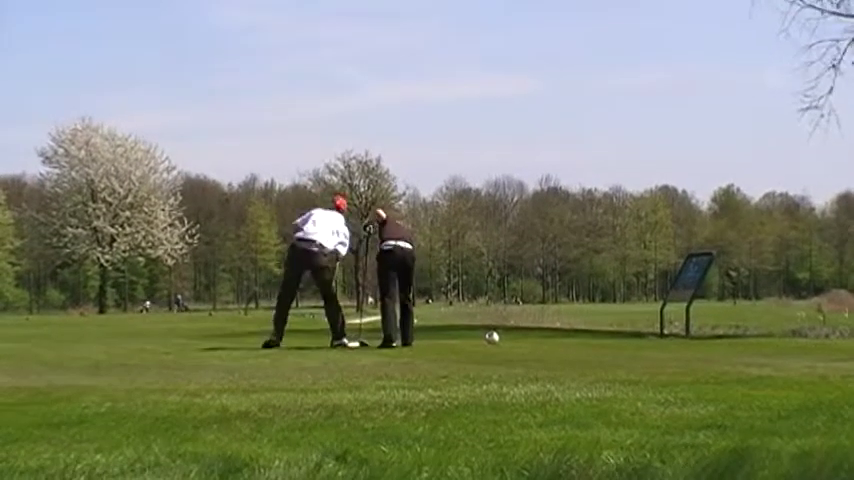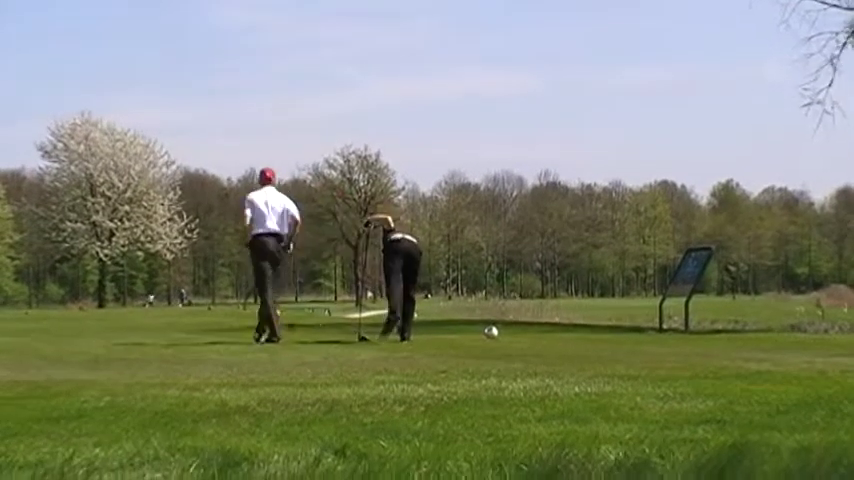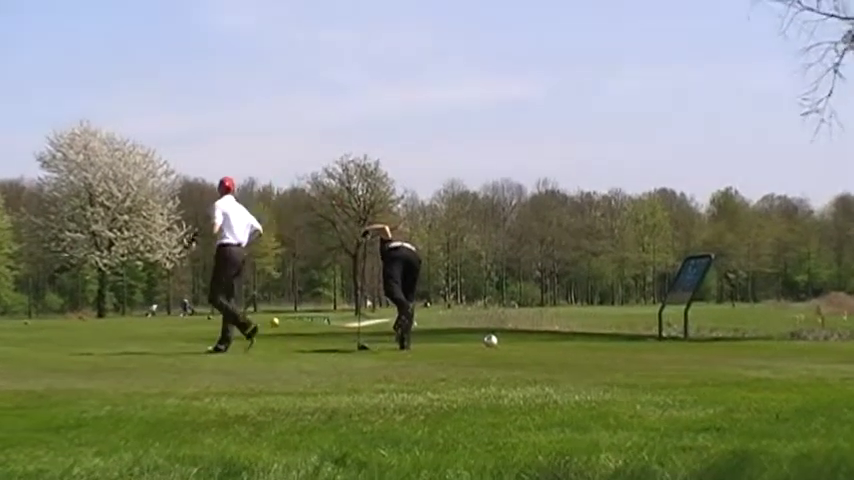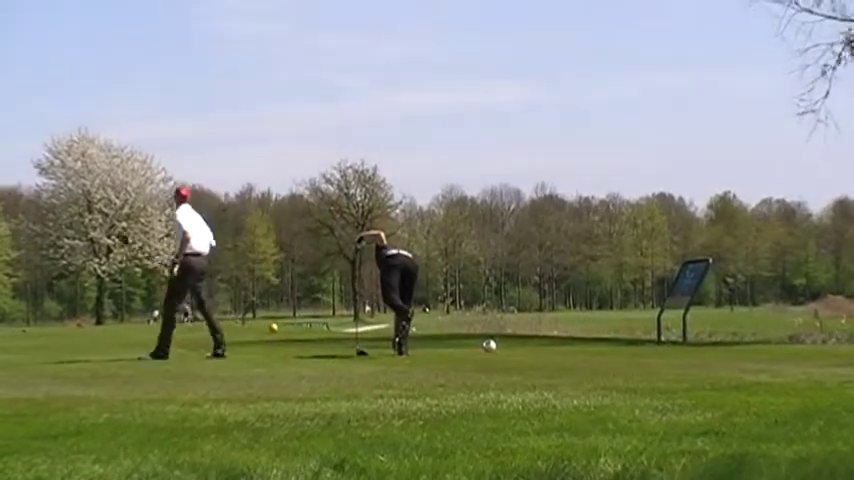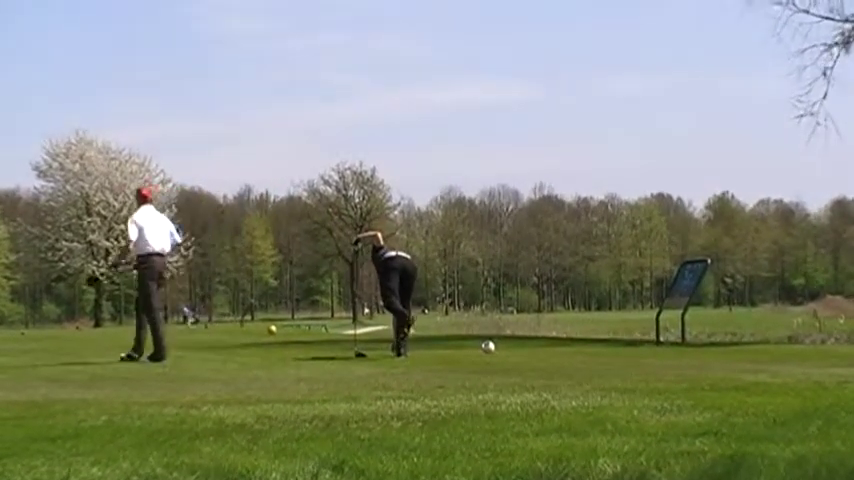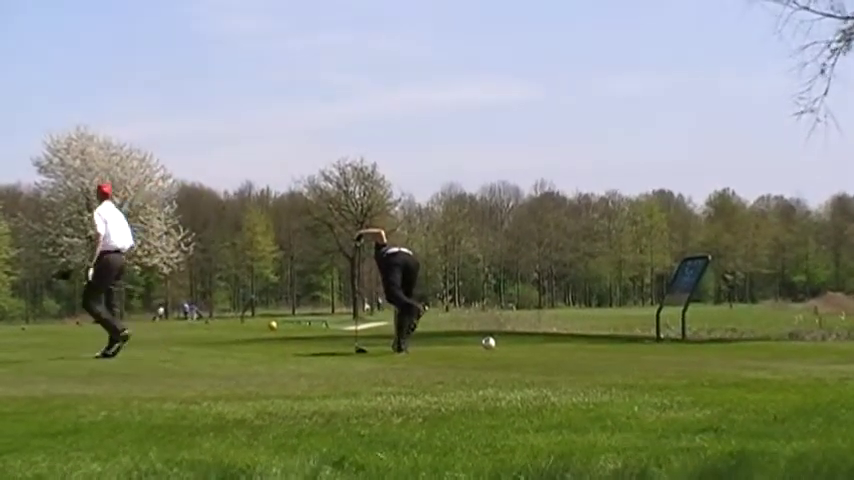
dt=0.5s
person 1, frame 1
left shoulder: (315, 213)
right shoulder: (343, 228)
left elbow: (294, 226)
right elbow: (338, 255)
right wrist: (330, 278)
left hip: (297, 248)
right hip: (318, 253)
left knee: (286, 294)
right knee: (329, 296)
left ankle: (276, 337)
right ankle: (338, 338)
person 1, frame 2
left shoulder: (252, 197)
right shoulder: (284, 199)
left elbow: (247, 223)
right elbow: (297, 220)
left wrist: (249, 237)
right wrist: (290, 241)
left hip: (260, 242)
right hip: (278, 243)
left knee: (265, 288)
right knee: (267, 287)
left ankle: (273, 333)
right ankle: (263, 328)
person 1, frame 3
left shoulder: (220, 204)
right shoulder: (241, 208)
left elbow: (215, 230)
right elbow: (258, 230)
left hip: (226, 252)
right hip: (240, 252)
left knee: (216, 297)
right knee: (228, 297)
left ankle: (247, 325)
right ankle: (224, 342)
person 1, frame 4
left shoulder: (181, 213)
right shoulder: (197, 216)
left elbow: (187, 235)
right elbow: (211, 243)
left wrist: (177, 259)
left hip: (188, 262)
right hip: (201, 261)
left knee: (170, 306)
right knee: (203, 305)
left ankle: (162, 351)
right ankle: (219, 346)
person 1, frame 5
left shoulder: (137, 217)
right shoulder: (161, 217)
left elbow: (130, 243)
right elbow: (177, 241)
left hip: (147, 263)
right hip: (161, 262)
left knee: (151, 308)
right knee: (142, 306)
left ankle: (160, 352)
right ankle: (137, 351)
person 1, frame 6
left shoulder: (100, 211)
right shoulder: (120, 214)
left elbow: (99, 237)
right elbow: (130, 242)
left wrist: (92, 263)
left hip: (106, 258)
right hip: (120, 259)
left knee: (90, 302)
right knee: (109, 304)
left ankle: (119, 331)
right ankle: (112, 346)
person 2, frame 1
left shoulder: (387, 223)
right shoulder: (407, 234)
left elbow: (380, 213)
left wrist: (369, 224)
right wrist: (410, 293)
left hip: (388, 251)
right hip: (408, 253)
left knee: (388, 296)
right knee: (406, 299)
left ankle: (390, 338)
right ankle: (407, 338)
person 2, frame 2
left shoulder: (390, 233)
left elbow: (388, 219)
left wrist: (370, 220)
left hip: (396, 245)
right hip: (414, 248)
left knee: (393, 282)
right knee: (410, 293)
left ankle: (394, 313)
right ankle: (406, 333)
person 2, frame 3
left shoulder: (387, 244)
left elbow: (385, 228)
left wrist: (367, 230)
left hip: (395, 254)
right hip: (414, 256)
left knee: (391, 287)
right knee: (409, 298)
left ankle: (405, 306)
right ankle: (405, 340)
person 2, frame 4
left shoulder: (383, 251)
left elbow: (380, 234)
right elbow: (401, 303)
left wrist: (362, 237)
left hip: (393, 261)
right hip: (411, 263)
left knee: (389, 294)
right knee: (405, 302)
left ankle: (405, 311)
right ankle: (402, 345)
person 2, frame 5
left shoulder: (379, 252)
left elbow: (377, 235)
left wrist: (359, 238)
left hip: (392, 264)
right hip: (409, 264)
left knee: (389, 299)
right knee: (404, 304)
left ankle: (406, 317)
right ankle: (401, 347)
person 2, frame 6
left shoulder: (382, 250)
left elbow: (380, 233)
left wrist: (362, 234)
left hip: (393, 259)
right hip: (412, 261)
left knee: (392, 293)
right knee: (404, 301)
left ankle: (414, 308)
right ankle: (402, 342)
